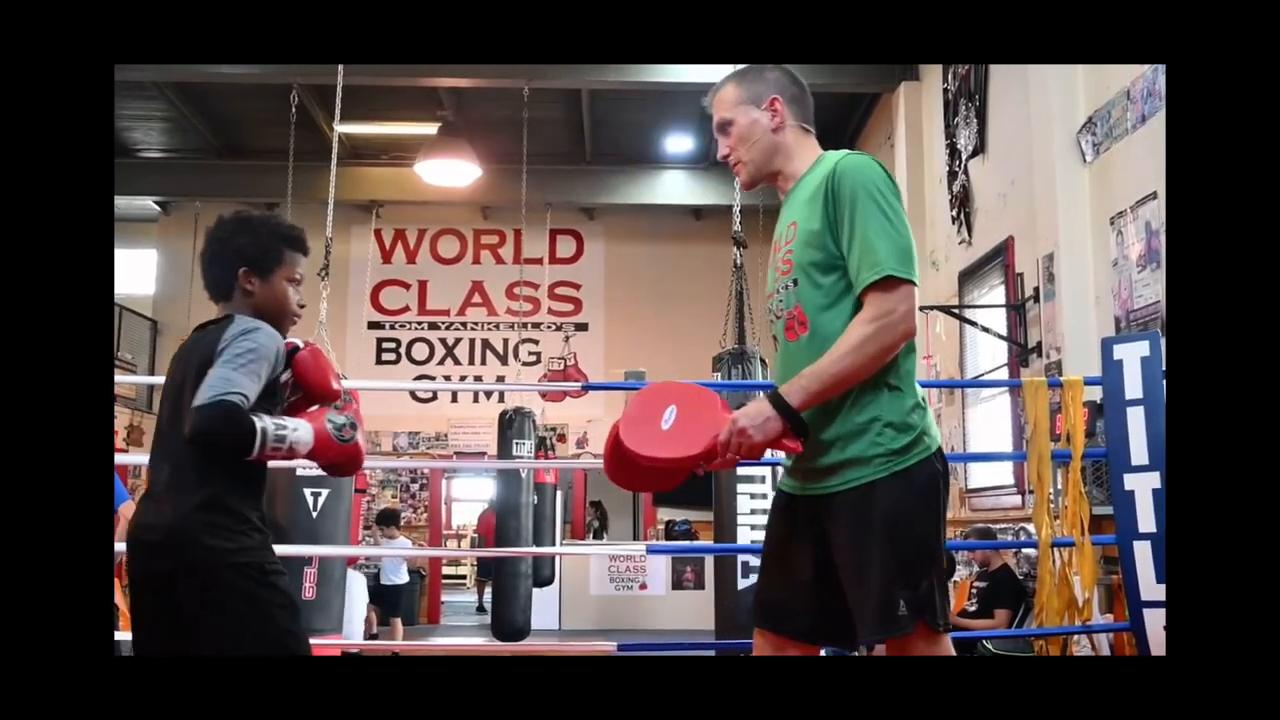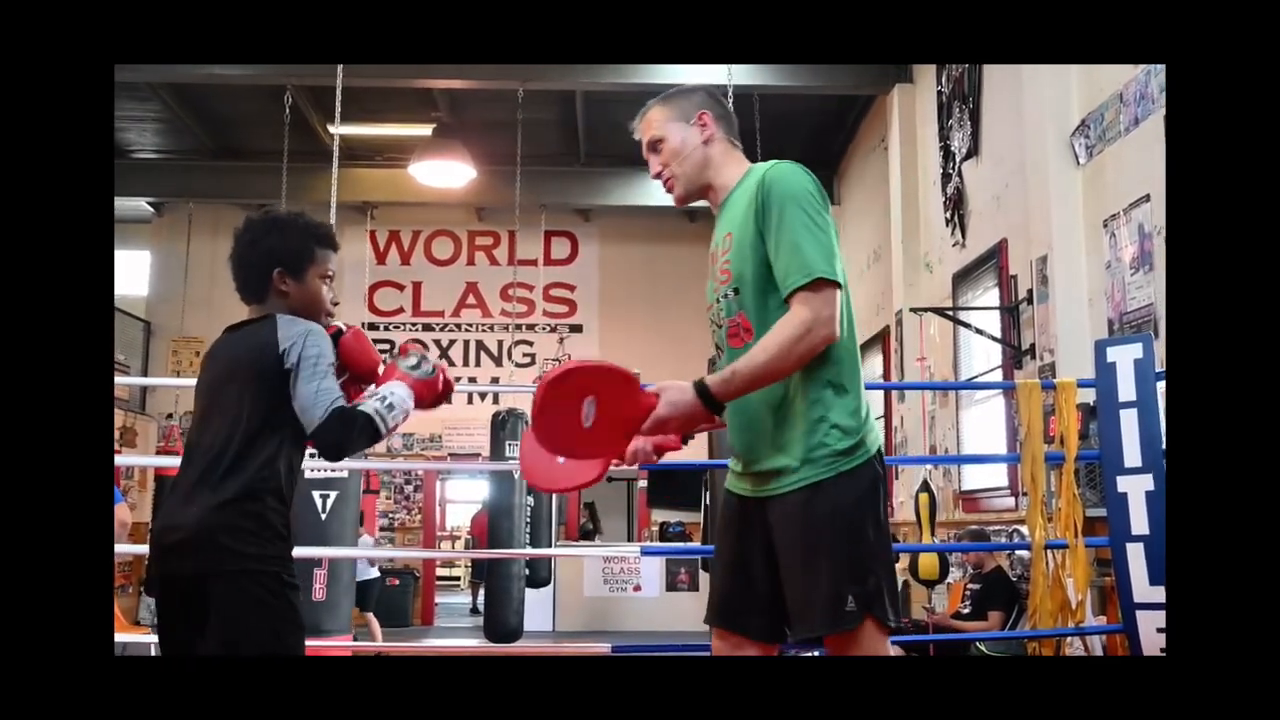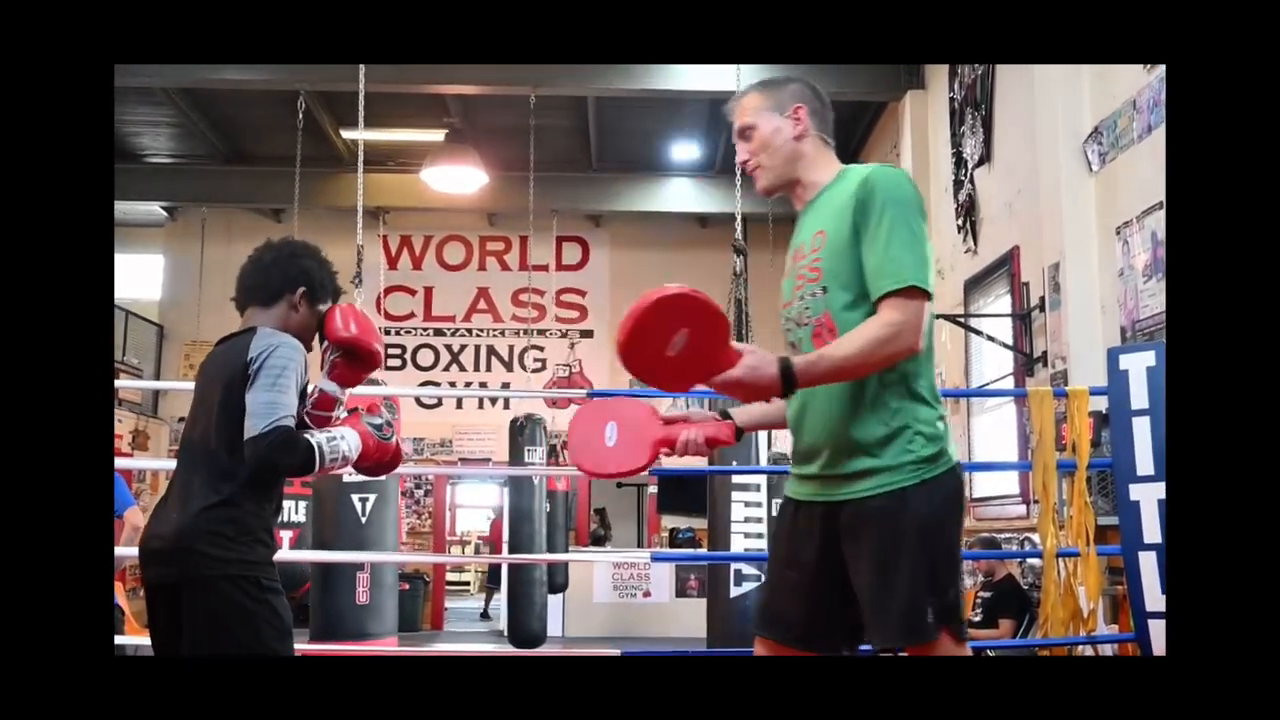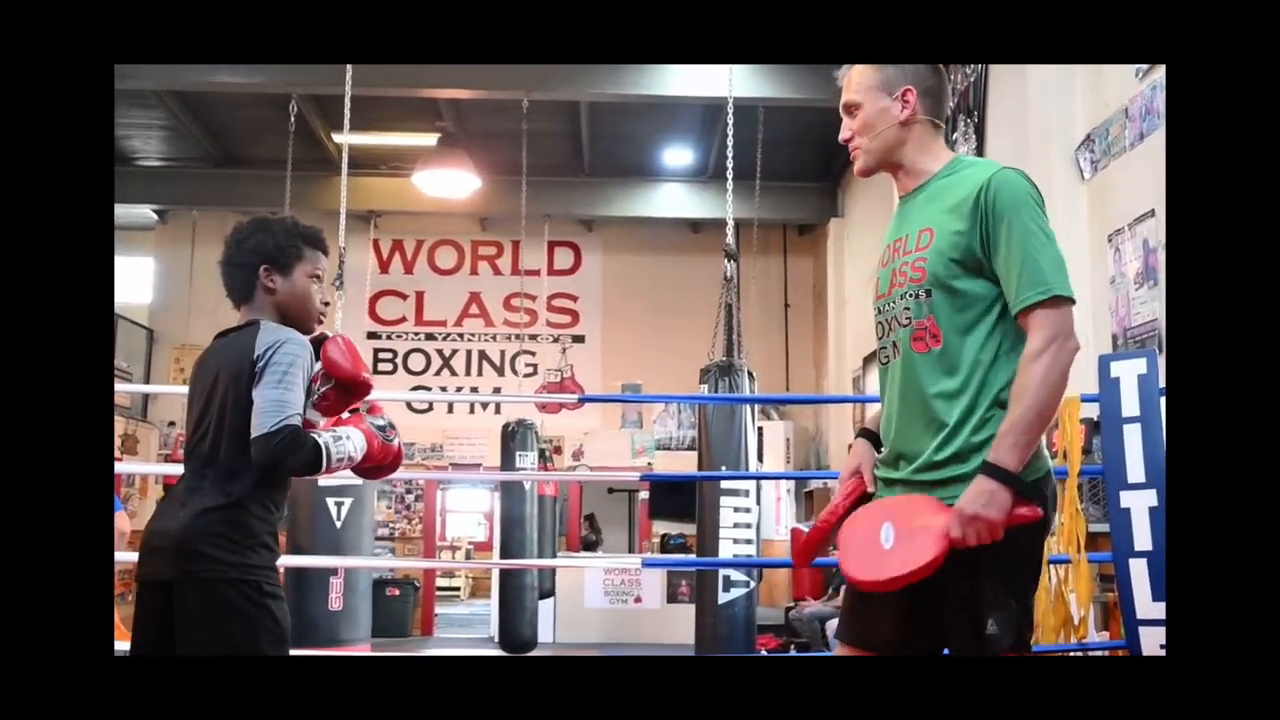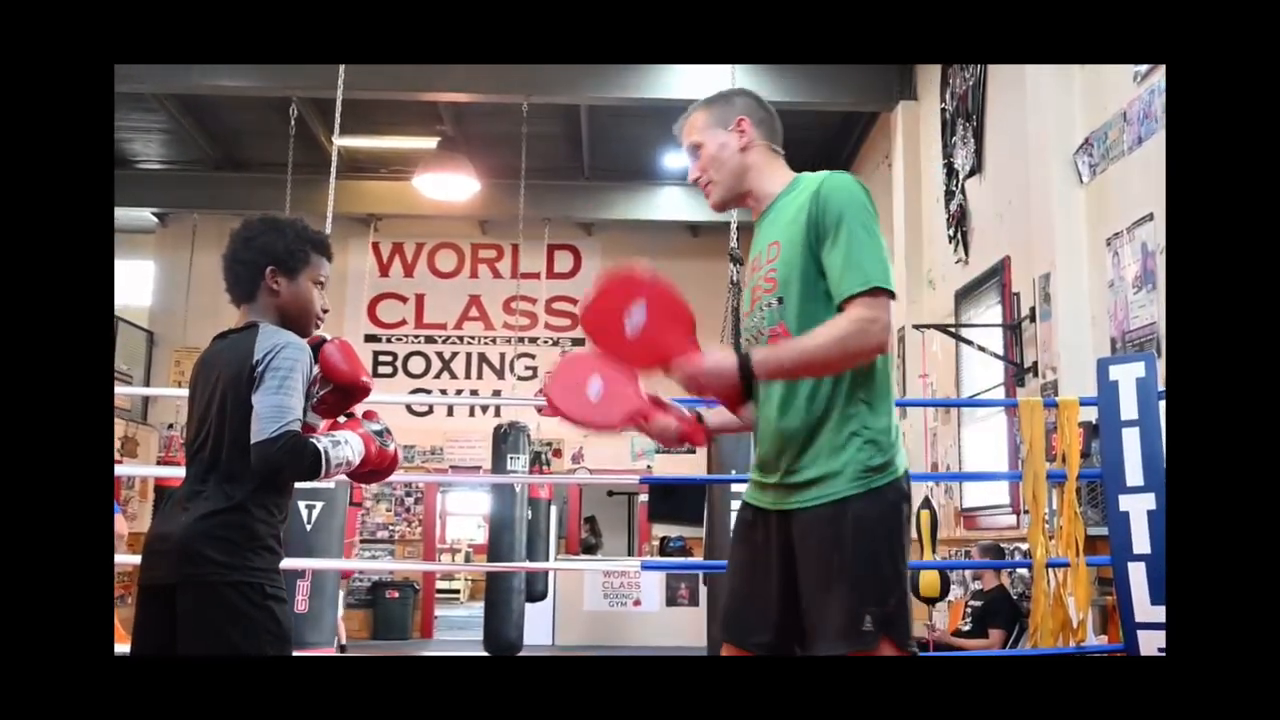
dt=1s
person 1, frame 1
left shoulder: (849, 174)
right shoulder: (793, 214)
left elbow: (893, 315)
left wrist: (781, 405)
right wrist: (752, 420)
left hip: (879, 467)
right hip: (809, 476)
left knee: (914, 642)
right knee: (777, 641)
person 1, frame 2
left shoulder: (778, 183)
right shoulder: (728, 224)
left elbow: (818, 321)
left wrist: (704, 395)
right wrist: (678, 426)
left hip: (824, 467)
right hip: (754, 478)
left knee: (856, 641)
right knee: (735, 642)
person 1, frame 3
left shoulder: (875, 186)
right shoulder: (806, 228)
left elbow: (903, 328)
left wrist: (783, 374)
right wrist: (729, 420)
left hip: (898, 478)
right hip: (814, 489)
left knee: (932, 646)
right knee: (779, 646)
person 1, frame 4
left shoulder: (992, 188)
right shoulder: (903, 220)
left elbow: (1054, 336)
left wrist: (999, 472)
right wrist: (870, 436)
left hip: (981, 495)
right hip: (895, 493)
right knee: (859, 647)
person 1, frame 5
left shoulder: (827, 195)
right shoulder: (766, 237)
left elbow: (869, 326)
left wrist: (744, 369)
right wrist: (699, 424)
left hip: (848, 488)
right hip: (771, 496)
left knee: (866, 651)
right knee: (744, 648)
person 2, frame 1
left shoulder: (191, 348)
right shoulder: (255, 335)
right elbow: (216, 424)
left wrist: (286, 401)
right wrist: (312, 432)
left hip: (154, 538)
right hip: (220, 542)
person 2, frame 2
left shoulder: (224, 347)
right shoulder: (301, 336)
right elbow: (336, 435)
left wrist: (326, 386)
right wrist: (405, 386)
left hip: (178, 536)
right hip: (243, 544)
person 2, frame 3
left shoulder: (222, 355)
right shoulder: (279, 347)
right elbow: (272, 450)
left wrist: (336, 382)
right wrist: (355, 438)
left hip: (167, 545)
right hip: (225, 554)
person 2, frame 4
left shoulder: (215, 353)
right shoulder: (284, 343)
right elbow: (276, 449)
left wrist: (316, 409)
right wrist: (358, 439)
left hip: (168, 543)
right hip: (227, 553)
person 2, frame 5
left shoulder: (214, 354)
right shoulder: (284, 348)
right elbow: (276, 454)
left wrist: (312, 412)
right wrist: (354, 443)
left hip: (170, 546)
right hip: (230, 556)
